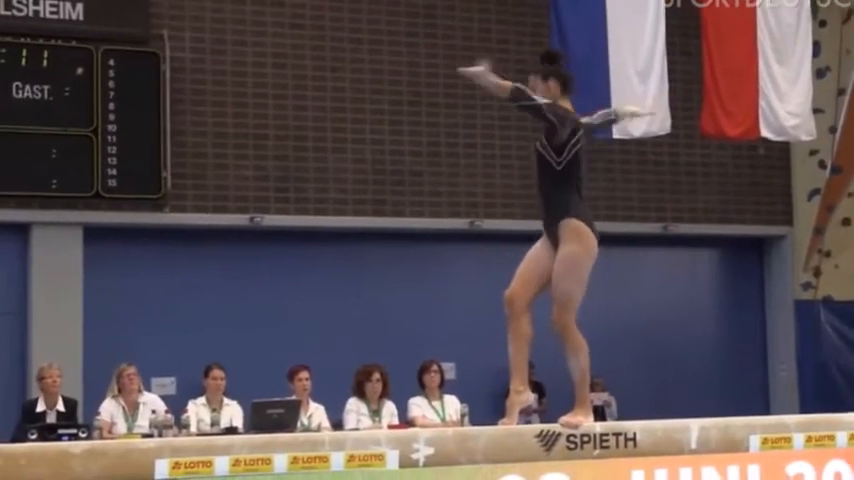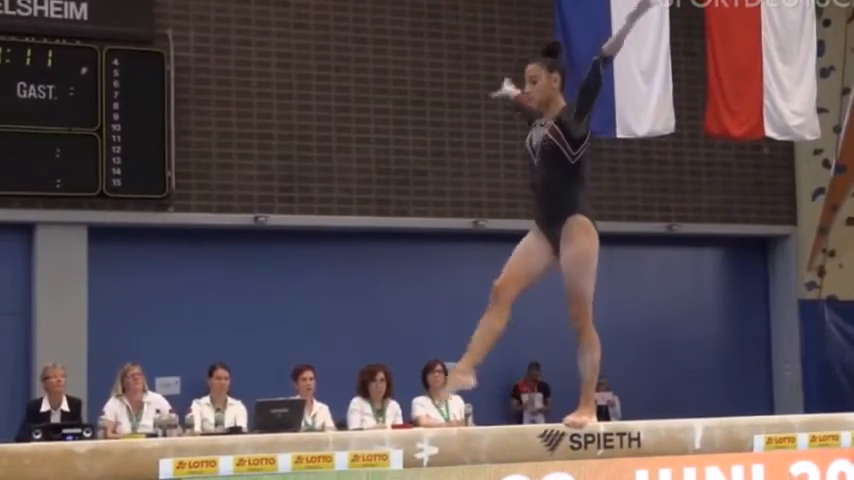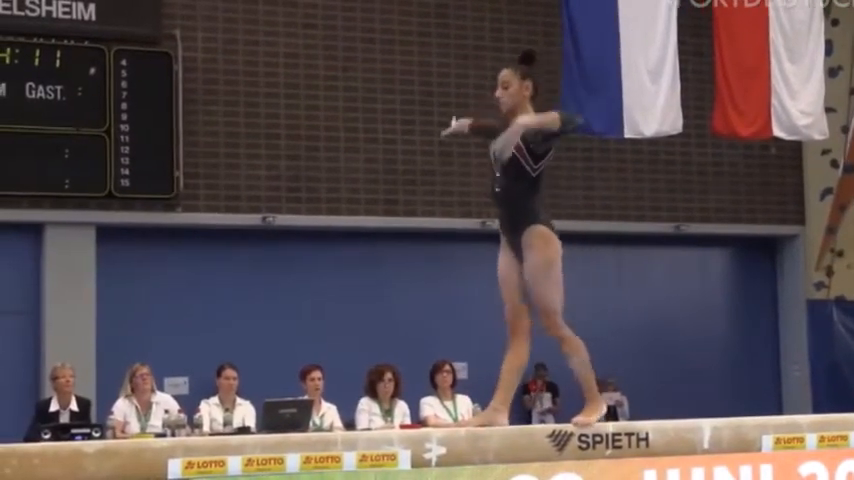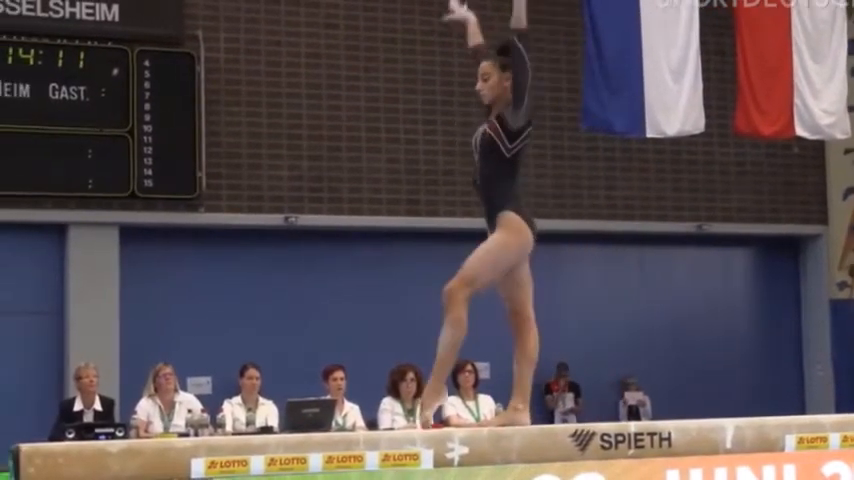
dt=0.4s
person 1, frame 1
left shoulder: (561, 118)
right shoulder: (579, 123)
left elbow: (526, 99)
right elbow: (608, 115)
left wrist: (488, 78)
right wrist: (628, 111)
left hip: (575, 230)
right hip: (554, 232)
left knee: (563, 319)
right knee: (515, 299)
left ankle: (583, 407)
right ankle: (519, 387)
person 1, frame 2
left shoulder: (574, 116)
right shoulder: (540, 122)
left elbow: (596, 70)
right elbow: (529, 105)
right wrist: (513, 94)
left hip: (575, 227)
right hip: (544, 229)
left knee: (579, 317)
right knee: (502, 291)
left ankle: (586, 406)
right ankle: (466, 369)
person 1, frame 3
left shoulder: (537, 131)
right shoulder: (507, 131)
left elbow: (569, 119)
right elbow: (488, 127)
left wrist: (523, 122)
right wrist: (462, 124)
left hip: (537, 237)
right hip: (511, 239)
left knee: (553, 325)
right knee: (517, 326)
left ankle: (593, 402)
right ankle: (497, 409)
person 1, frame 4
left shoulder: (516, 112)
right shoulder: (496, 114)
left elbow: (520, 59)
right elbow: (482, 58)
left hip: (512, 225)
right hip: (506, 227)
left knee: (455, 293)
right knee: (521, 318)
left ankle: (435, 388)
right ankle: (519, 406)
